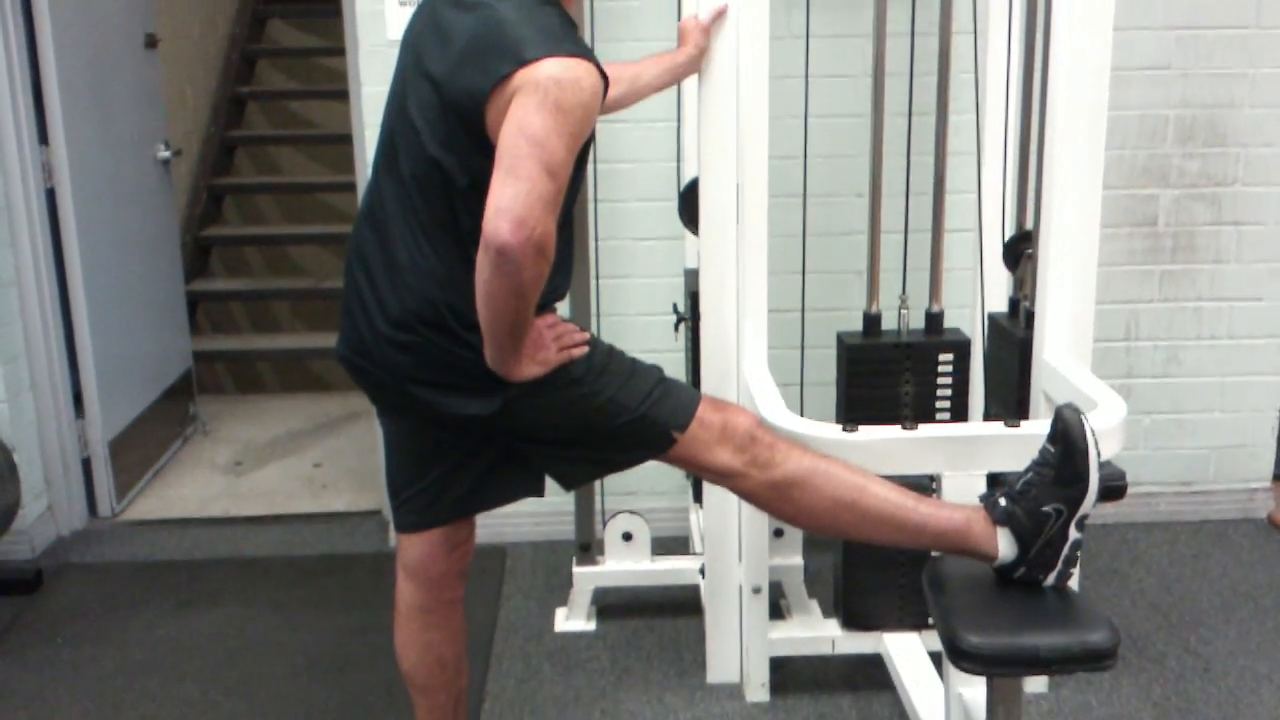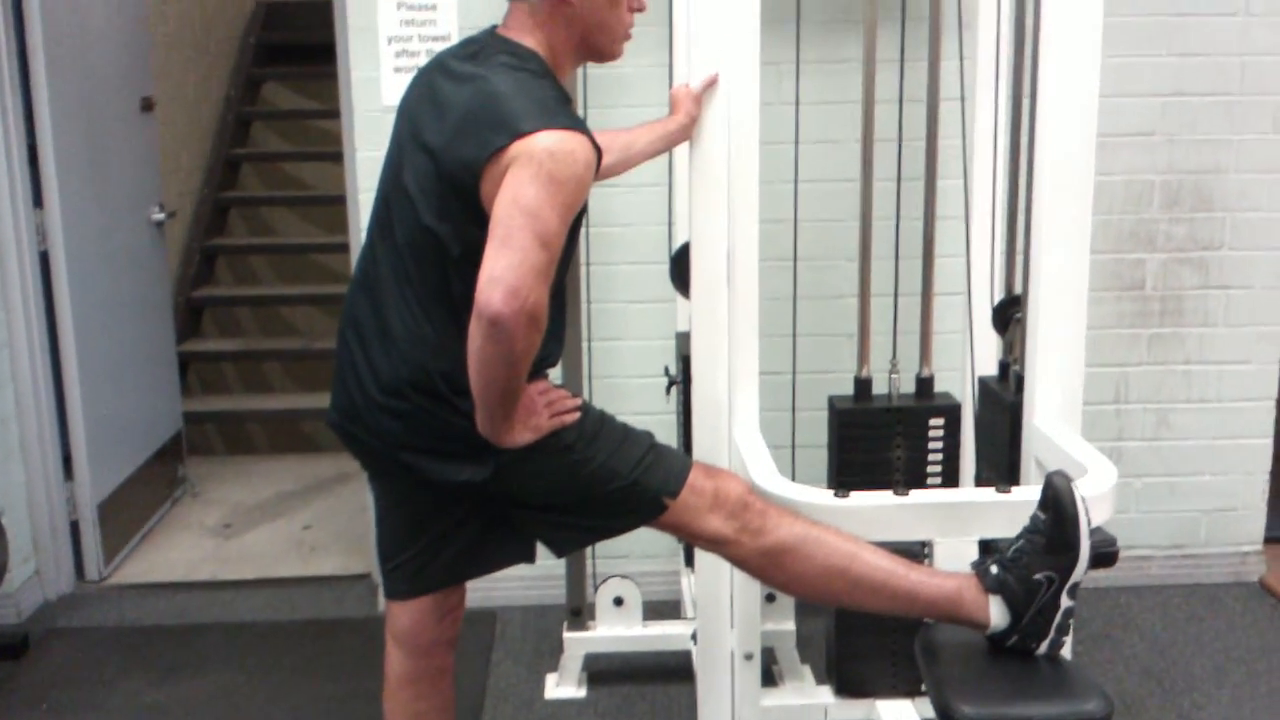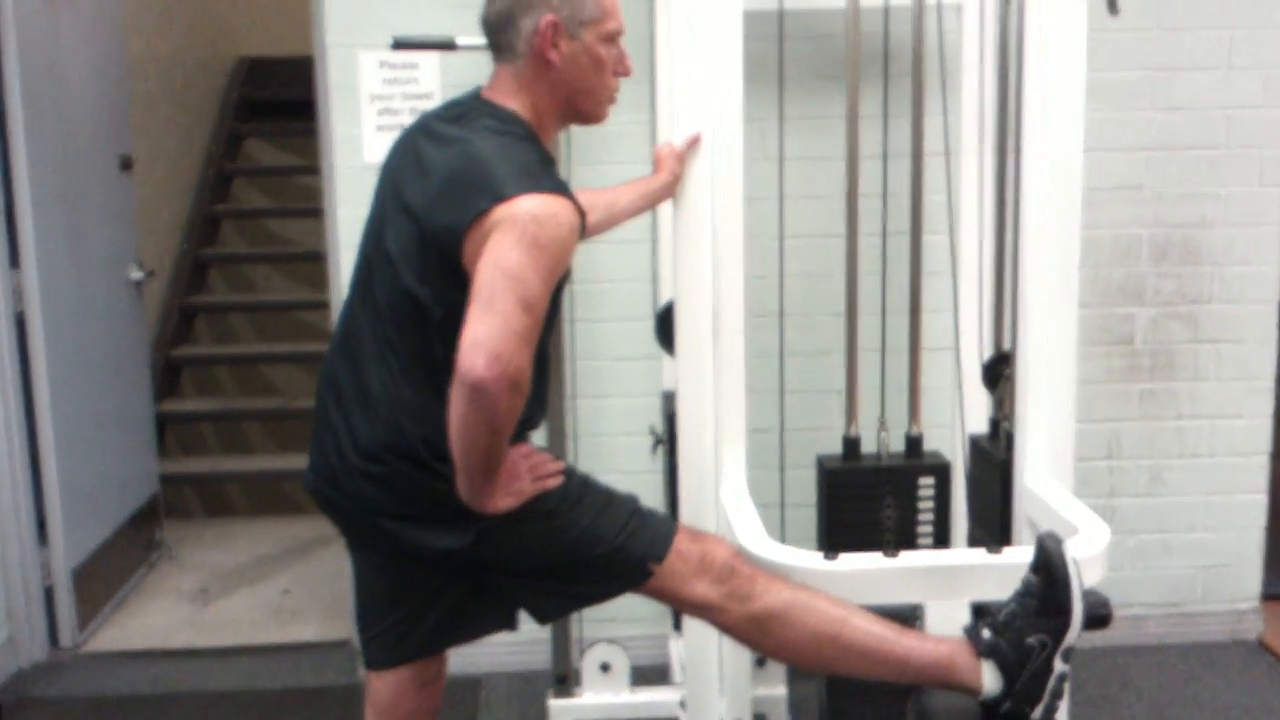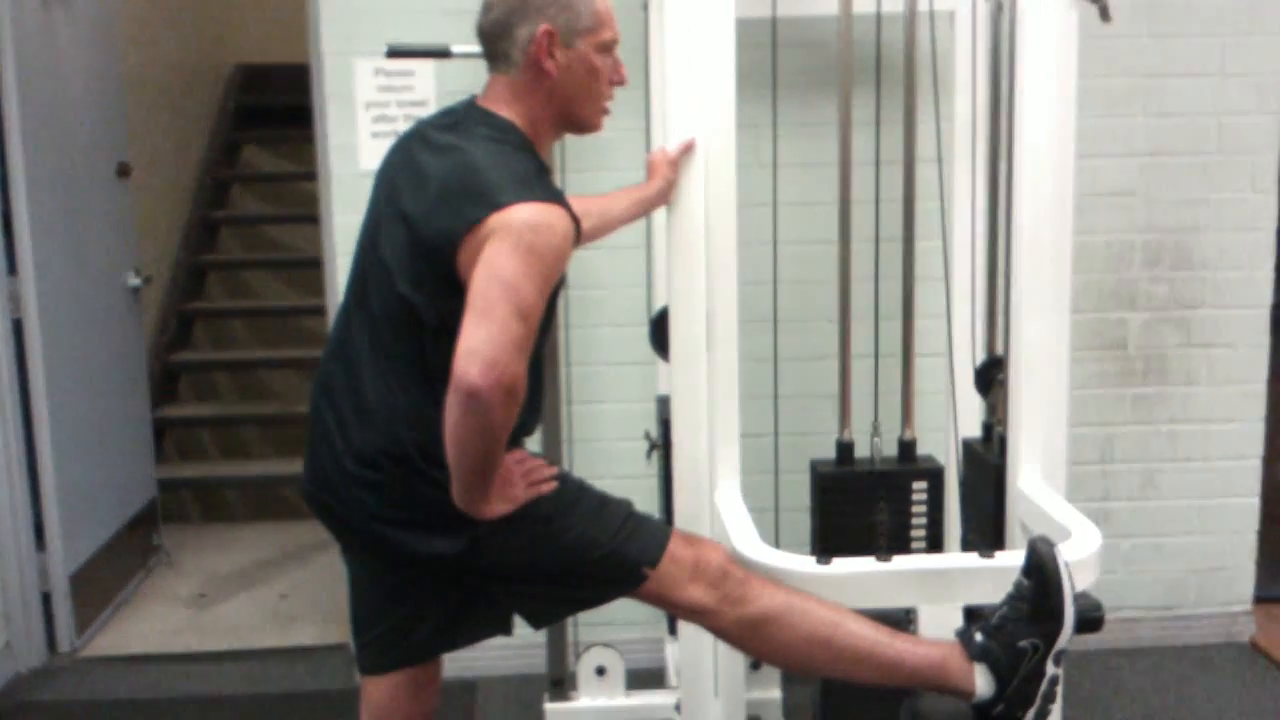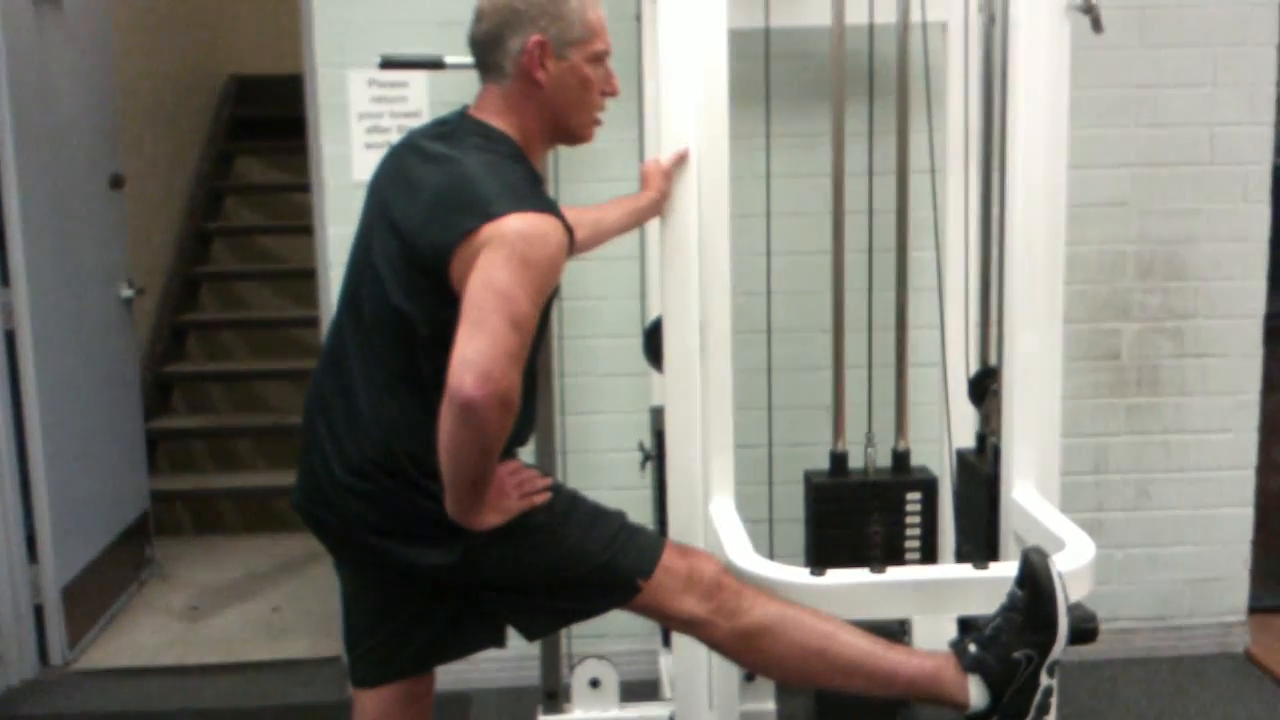
dt=0.5s
person 1, frame 1
right shoulder: (551, 66)
right elbow: (515, 236)
left wrist: (680, 62)
right wrist: (508, 352)
left hip: (394, 337)
right hip: (470, 343)
left knee: (432, 564)
right knee: (732, 443)
right ankle: (1003, 536)
person 1, frame 2
left shoulder: (458, 68)
right shoulder: (545, 141)
right elbow: (508, 306)
left wrist: (671, 130)
right wrist: (498, 421)
left hip: (388, 406)
right hip: (465, 416)
left knee: (419, 634)
right knee: (724, 509)
right ankle: (992, 604)
person 1, frame 3
left shoulder: (440, 132)
right shoulder: (527, 201)
right elbow: (489, 372)
left wrist: (654, 188)
right wrist: (479, 487)
left hip: (365, 472)
right hip: (442, 480)
right knee: (712, 577)
person 1, frame 4
left shoulder: (435, 140)
right shoulder: (522, 208)
right elbow: (485, 380)
left wrist: (649, 195)
right wrist: (473, 495)
left hip: (359, 477)
right hip: (435, 488)
right knee: (705, 580)
person 1, frame 5
left shoulder: (427, 150)
right shoulder: (514, 219)
right elbow: (479, 391)
left wrist: (642, 206)
right wrist: (469, 505)
left hip: (354, 489)
right hip: (430, 499)
right knee: (700, 592)
